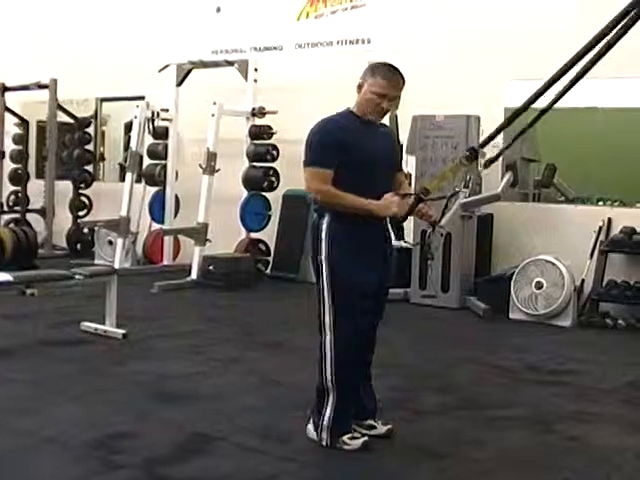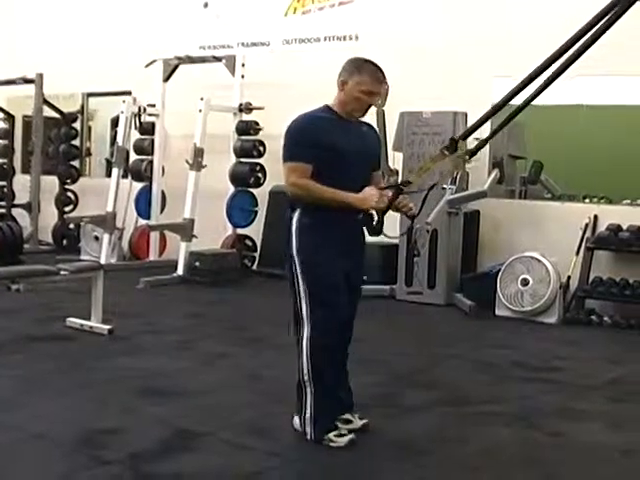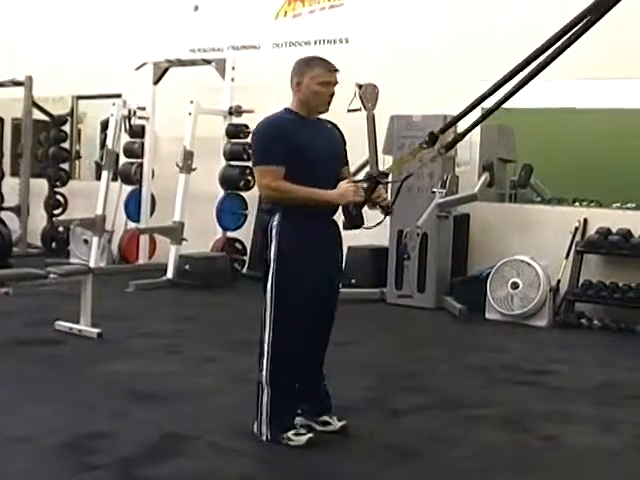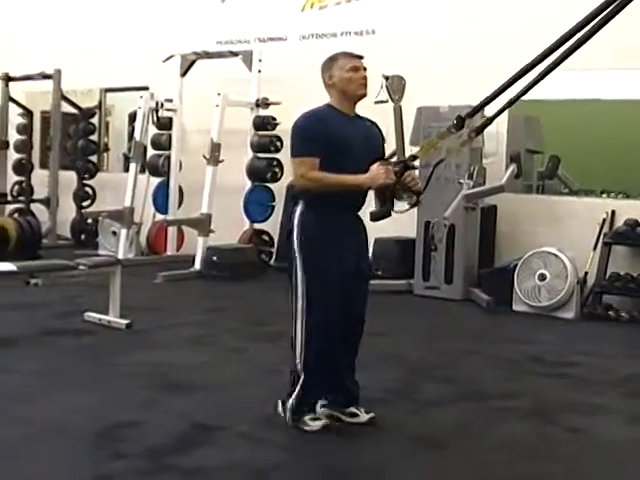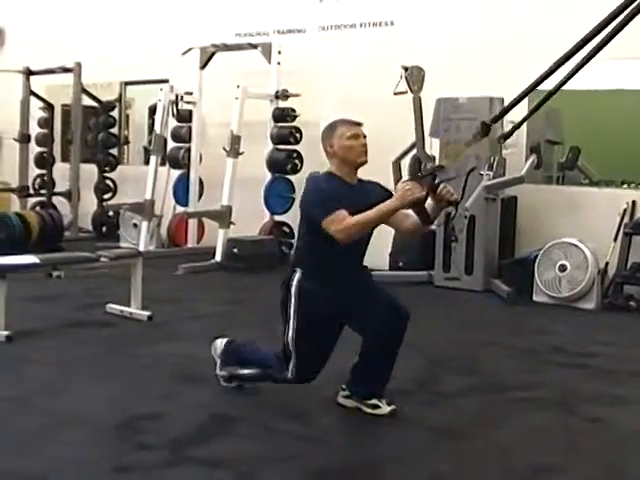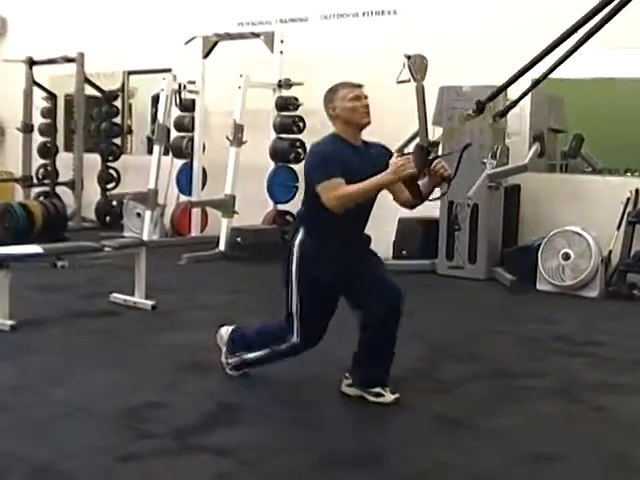
dt=0.7s
person 1, frame 1
left shoulder: (388, 136)
right shoulder: (330, 131)
left elbow: (397, 182)
right elbow: (318, 188)
left wrist: (413, 204)
right wrist: (377, 207)
left hip: (375, 240)
right hip: (340, 239)
left knee: (365, 331)
right knee: (341, 332)
left ankle: (361, 411)
right ankle: (329, 423)
person 1, frame 2
left shoulder: (369, 134)
right shoulder: (308, 126)
left elbow: (373, 182)
right elbow: (295, 183)
left wrist: (392, 200)
right wrist: (354, 199)
left hip: (350, 235)
right hip: (313, 234)
left knee: (341, 325)
right knee: (319, 326)
left ankle: (338, 405)
right ankle: (315, 418)
person 1, frame 3
left shoulder: (332, 132)
right shoulder: (274, 129)
left elbow: (342, 180)
right elbow: (269, 187)
left wrist: (366, 193)
right wrist: (331, 195)
left hip: (326, 234)
right hip: (291, 235)
left knee: (317, 327)
right knee: (283, 329)
left ankle: (314, 407)
right ankle: (274, 420)
person 1, frame 4
left shoulder: (370, 130)
right shoulder: (313, 123)
left elbow: (377, 178)
right elbow: (303, 177)
left wrist: (400, 182)
right wrist: (363, 179)
left hip: (351, 227)
right hip: (316, 226)
left knee: (350, 318)
right knee: (317, 319)
left ankle: (339, 398)
right ankle: (298, 403)
person 1, frame 5
left shoulder: (372, 192)
right shoulder: (319, 189)
left elbow: (409, 225)
right elbow: (344, 231)
left wrist: (435, 205)
right wrist: (396, 202)
left hip: (350, 280)
right hip: (310, 286)
left knee: (392, 318)
right knee: (300, 368)
left ankle: (361, 391)
right ankle: (230, 353)
person 1, frame 6
left shoulder: (377, 153)
right shoulder: (324, 153)
left elbow: (408, 198)
right elbow: (336, 200)
left wrist: (432, 181)
right wrist: (388, 176)
left hip: (353, 248)
right hip: (313, 250)
left knee: (387, 300)
right knee: (302, 335)
left ankle: (365, 379)
right ankle: (236, 342)
